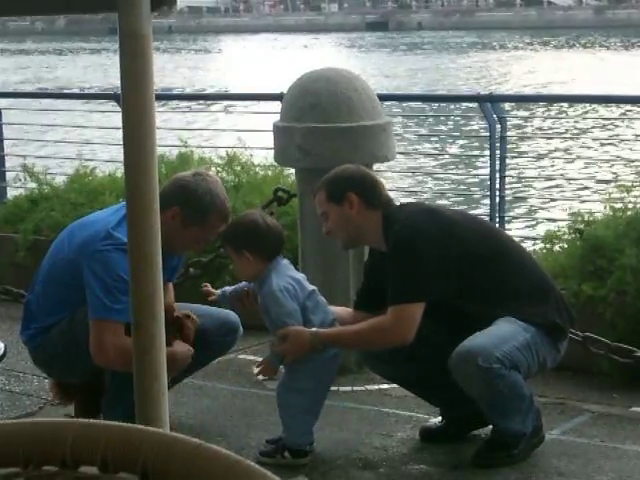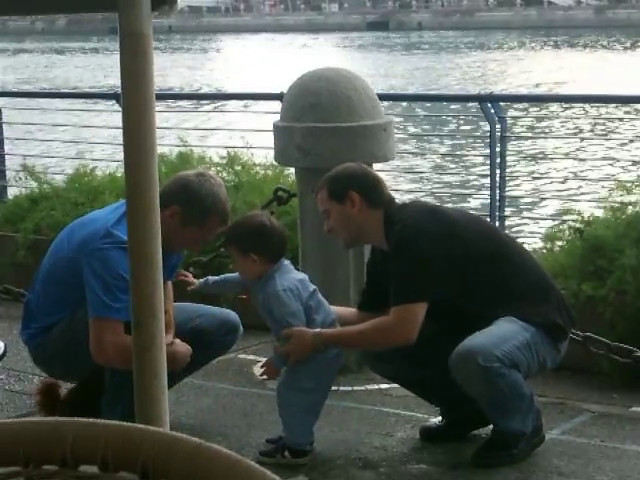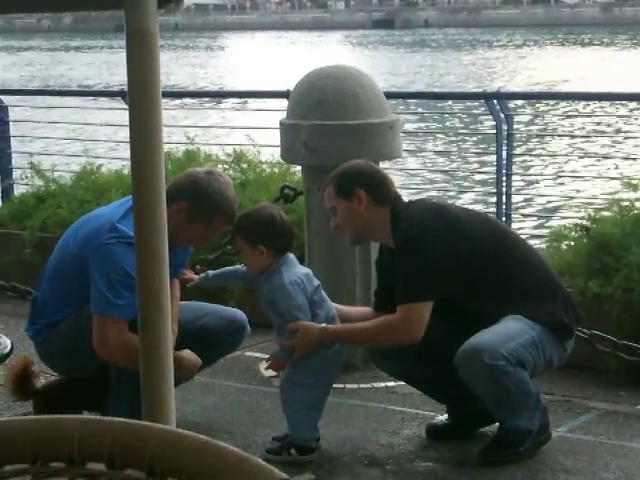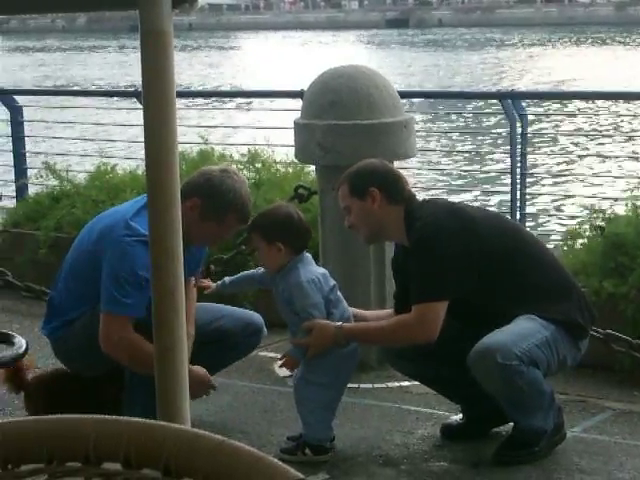
dt=0.3s
person 1, frame 1
left shoulder: (414, 230)
right shoulder: (386, 246)
left elbow: (400, 329)
right elbow: (363, 317)
left wrist: (315, 339)
left hip: (534, 323)
right hip: (474, 321)
left knee: (473, 358)
right knee: (377, 346)
left ankle: (522, 426)
right ankle: (465, 409)
person 1, frame 2
left shoulder: (416, 231)
right shoulder: (387, 247)
left elbow: (403, 328)
right elbow: (368, 316)
left wrist: (319, 339)
left hip: (535, 323)
right hip: (474, 323)
left knee: (473, 357)
right knee: (377, 346)
left ankle: (522, 426)
right ankle: (465, 409)
person 1, frame 3
left shoulder: (422, 229)
right shoulder: (395, 244)
left elbow: (408, 327)
right elbow: (383, 316)
left wrist: (324, 334)
left hip: (541, 321)
right hip: (481, 320)
left knee: (479, 355)
right knee: (384, 344)
left ankle: (529, 423)
right ankle: (471, 407)
person 1, frame 4
left shoulder: (436, 228)
right shoulder: (410, 242)
left elbow: (424, 327)
right elbow: (405, 317)
left wrist: (340, 333)
left hip: (555, 320)
right hip: (496, 319)
left knee: (493, 355)
right knee: (398, 343)
left ankle: (543, 422)
right ankle: (485, 407)
person 2, frame 1
left shoulder: (277, 289)
right shoulder: (273, 271)
right elbow: (250, 286)
left wrist: (274, 360)
right wrist: (223, 294)
left hip: (317, 349)
left knee: (293, 394)
right knee: (293, 393)
left ankle: (297, 448)
right ankle: (297, 437)
person 2, frame 2
left shoulder: (280, 289)
right shoulder: (268, 274)
right elbow: (236, 282)
left wrist: (278, 361)
right wrist: (202, 284)
left hip: (318, 349)
left knee: (294, 394)
right knee: (291, 392)
left ankle: (297, 448)
right ankle: (297, 437)
person 2, frame 3
left shoulder: (285, 283)
right shoulder: (270, 270)
right elbow: (238, 275)
left wrist: (283, 355)
right wrist: (202, 279)
left hip: (320, 345)
left knee: (296, 390)
right knee: (294, 388)
left ankle: (303, 445)
right ankle: (304, 434)
person 2, frame 4
left shoulder: (302, 280)
right shoulder: (284, 270)
right elbow: (255, 278)
left wrist: (296, 353)
right wrist: (220, 286)
left hip: (335, 345)
left knee: (310, 389)
right knee: (306, 387)
left ankle: (317, 444)
right ankle: (318, 434)
person 3, frame 1
left shoulder: (166, 231)
right shoulder: (113, 249)
left elbow: (164, 285)
right elbow: (106, 350)
right wrist: (172, 357)
left hip: (110, 320)
left knee: (226, 326)
left ankle: (132, 391)
right ankle: (121, 421)
person 3, frame 2
left shoulder: (167, 228)
right shoulder: (112, 246)
left elbow: (164, 282)
right elbow: (106, 348)
left wrist: (168, 336)
right wrist: (170, 356)
left hip: (115, 322)
left knee: (225, 326)
left ankle: (127, 389)
right ankle: (121, 421)
person 3, frame 3
left shoulder: (173, 224)
right shoulder: (119, 242)
left elbow: (171, 280)
right elbow: (109, 344)
left wrist: (170, 334)
right wrist: (176, 363)
left hip: (127, 321)
left knee: (232, 325)
left ankle: (136, 388)
right ankle: (126, 419)
person 3, frame 4
left shoulder: (192, 223)
right shoulder: (133, 240)
left elbow: (187, 281)
right elbow: (115, 339)
left wrist: (187, 337)
left hip: (144, 322)
left knee: (249, 328)
left ankle: (152, 387)
right ankle: (141, 419)
